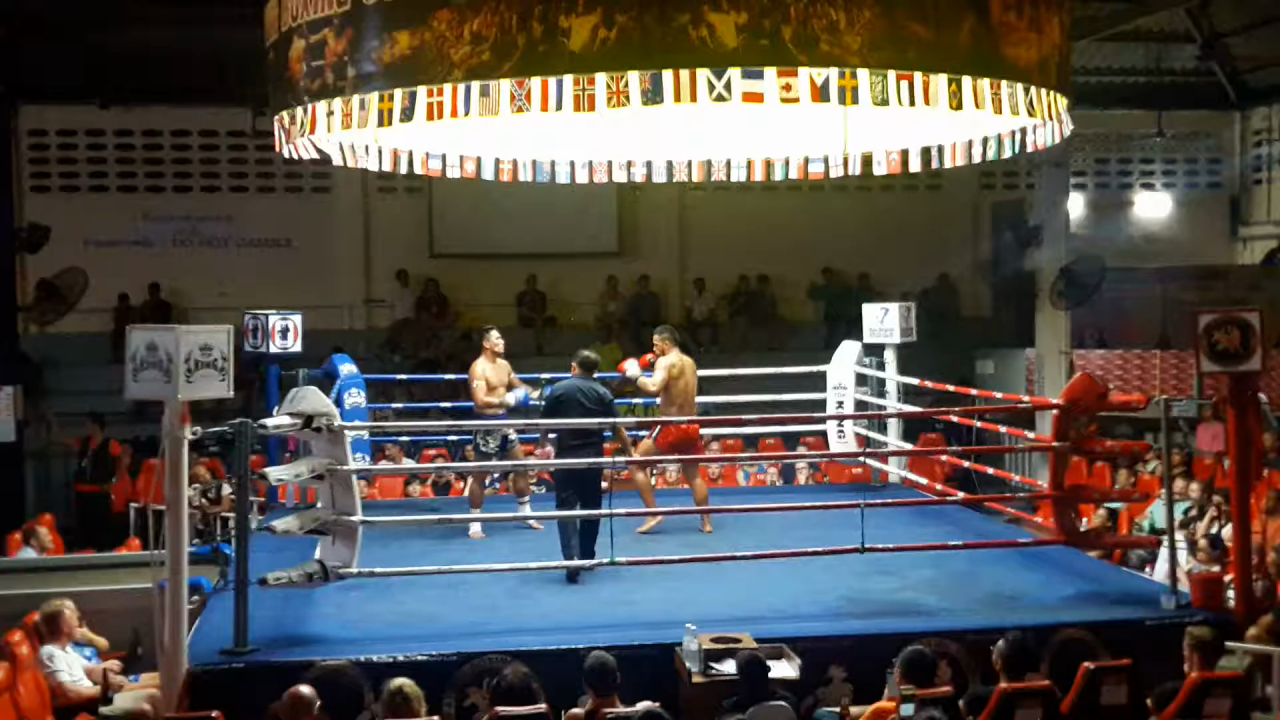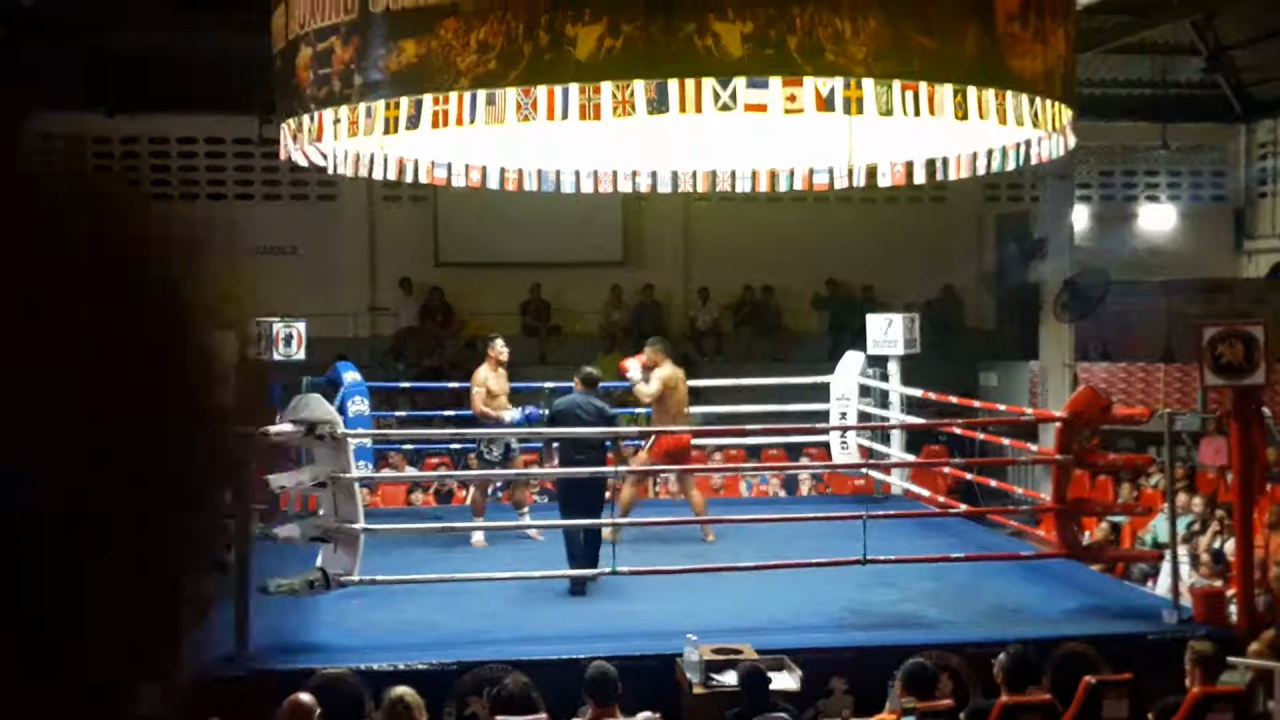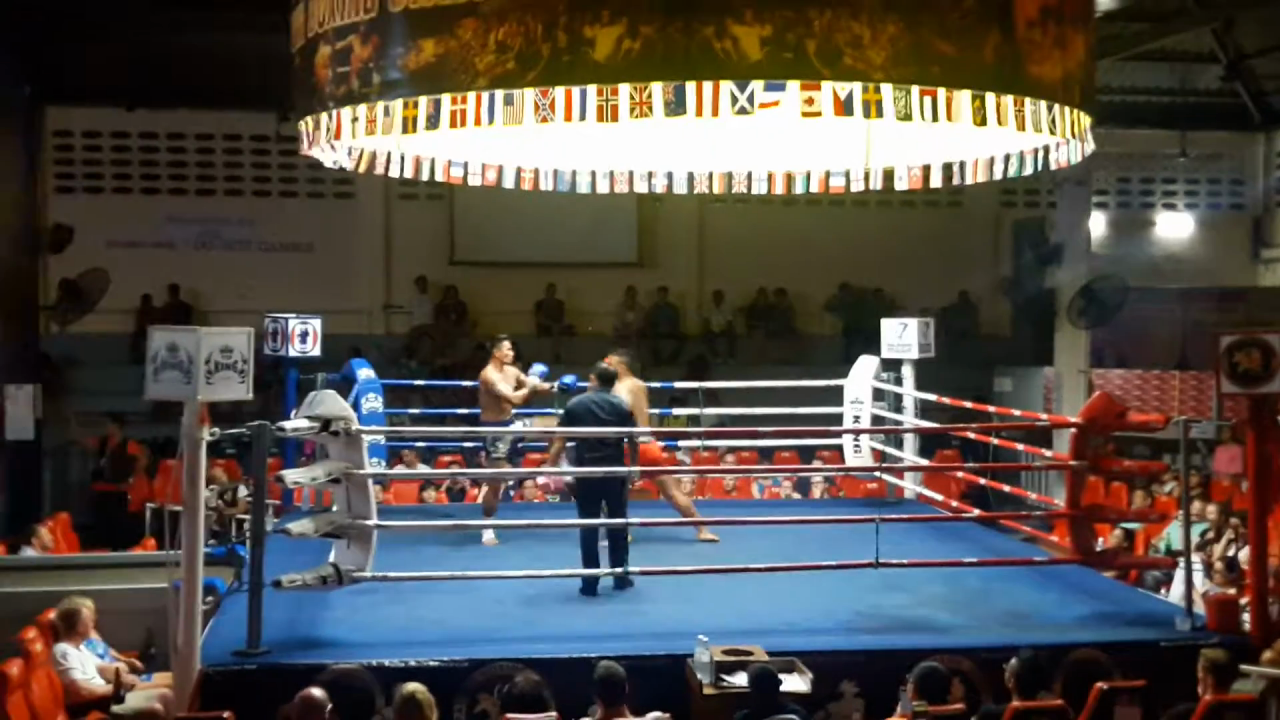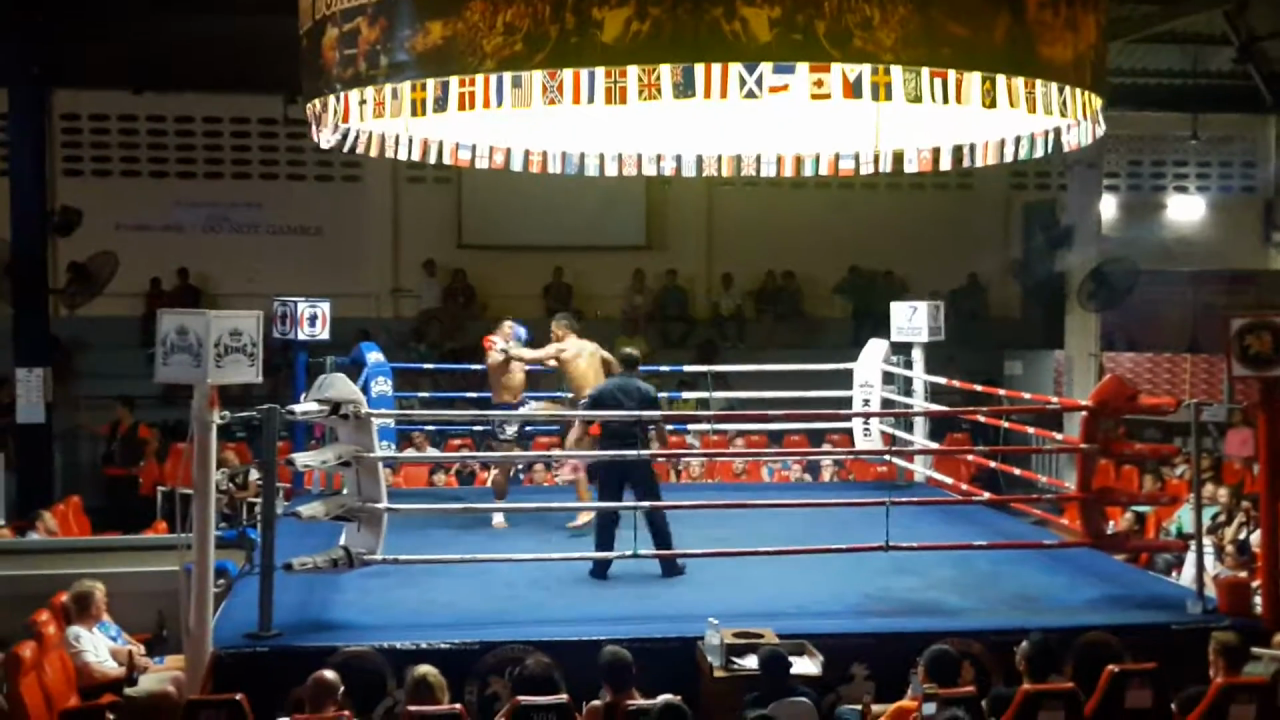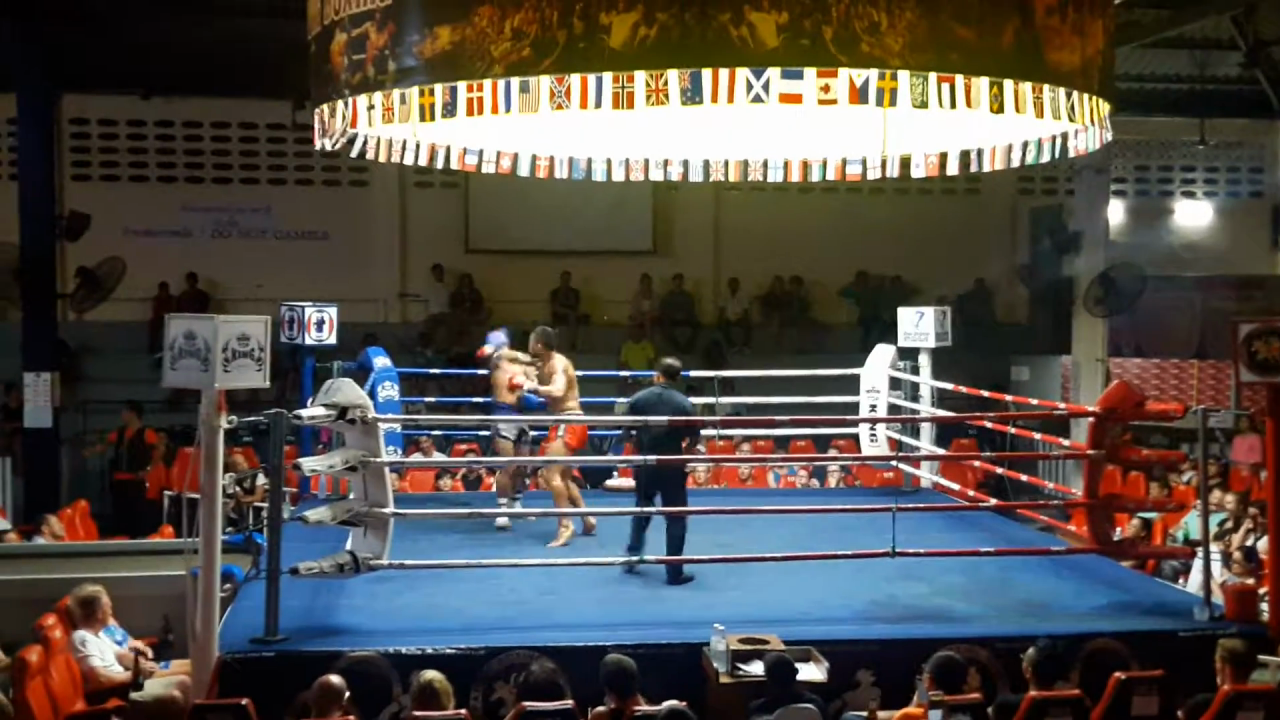
dt=0.3s
person 1, frame 1
left shoulder: (558, 389)
right shoulder: (603, 394)
right elbow: (617, 428)
left wrist: (544, 445)
right wrist: (630, 454)
left hip: (567, 458)
right hip: (593, 458)
left knee: (566, 507)
right knee: (591, 508)
left ankle: (572, 559)
right ankle: (587, 558)
person 1, frame 2
left shoulder: (560, 405)
right shoulder: (605, 410)
left elbow: (547, 439)
left wrist: (550, 460)
right hip: (596, 472)
left knee: (572, 523)
right knee: (593, 521)
left ankle: (578, 576)
right ankle: (590, 569)
person 1, frame 3
left shoulder: (576, 404)
right shoulder: (621, 406)
left elbow: (561, 441)
right elbow: (631, 441)
left wrist: (550, 467)
right hip: (615, 471)
left knee: (588, 525)
right knee: (617, 522)
left ankle: (590, 582)
right ankle: (620, 575)
person 1, frame 4
left shoulder: (600, 391)
right shoulder: (648, 391)
left elbow: (582, 424)
right elbow: (659, 427)
right wrist: (665, 450)
left hip: (609, 459)
right hip: (639, 458)
left knee: (607, 511)
right knee: (653, 509)
left ankle: (600, 566)
right ankle: (668, 563)
person 1, frame 5
left shoulder: (639, 398)
right shoulder: (684, 404)
right elbow: (693, 439)
left hip: (645, 465)
right hip: (672, 466)
left knee: (643, 511)
right knee: (676, 516)
left ankle: (633, 555)
right ankle: (674, 570)
person 2, frame 1
left shoulder: (504, 364)
right shoulder: (478, 368)
left elbow: (517, 386)
right elbow: (480, 401)
left wrist: (534, 394)
right wrist: (508, 400)
left hip: (504, 422)
right hip: (487, 425)
left knee: (521, 468)
right knee: (480, 476)
left ankle: (525, 513)
right ankle: (475, 524)
person 2, frame 2
left shoulder: (503, 373)
right shoulder: (481, 375)
right elbow: (477, 409)
left wrist: (520, 413)
right wrist: (503, 416)
right hip: (490, 433)
left knee: (520, 480)
right knee: (482, 484)
left ankle: (526, 524)
right ankle: (477, 532)
person 2, frame 3
left shoulder: (511, 370)
right shoulder: (489, 375)
left elbow: (532, 385)
right elbow: (515, 400)
left wrist: (554, 386)
right wrist: (533, 385)
left hip: (510, 423)
right hip: (495, 429)
right knee: (494, 483)
right ankle: (487, 531)
person 2, frame 4
left shoulder: (514, 352)
right shoulder: (495, 351)
right elbow: (495, 364)
left hip: (521, 406)
right hip: (505, 412)
right knee: (504, 466)
right ankle: (497, 513)
person 2, frame 5
left shoulder: (520, 359)
right shoulder: (497, 358)
left hip: (520, 414)
right hip: (503, 413)
right knee: (508, 467)
left ankle: (516, 506)
right ankle: (502, 513)
person 3, frame 1
left shoulder: (666, 361)
right shoulder: (690, 362)
left elbow: (653, 388)
left wrist: (636, 375)
left hip: (671, 427)
right hip: (691, 426)
left knee: (637, 464)
right knee: (694, 476)
left ankle: (653, 514)
right ankle: (706, 522)
person 3, frame 2
left shoulder: (660, 373)
right shoulder: (679, 373)
left elbow: (647, 397)
left wrist: (635, 380)
right wrist: (643, 376)
left hip: (664, 437)
right hip: (682, 436)
left knee: (631, 480)
right knee: (689, 487)
left ankle: (613, 531)
right ankle: (707, 531)
person 3, frame 3
left shoulder: (623, 386)
right shoulder: (639, 385)
left hip: (637, 448)
right hip: (650, 447)
right knee: (672, 492)
right ankle: (703, 531)
person 3, frame 4
left shoulder: (562, 348)
right shoulder: (592, 346)
left elbow: (530, 356)
right elbow: (615, 368)
left wrist: (506, 349)
left knee: (573, 453)
left ankle: (586, 510)
person 3, frame 5
left shoulder: (557, 364)
right shoulder: (549, 362)
left elbow: (557, 392)
left wrist: (532, 387)
left hip: (569, 423)
right hip: (569, 424)
left knee: (551, 473)
right knee: (563, 476)
left ankle: (565, 527)
right ankle: (587, 521)
